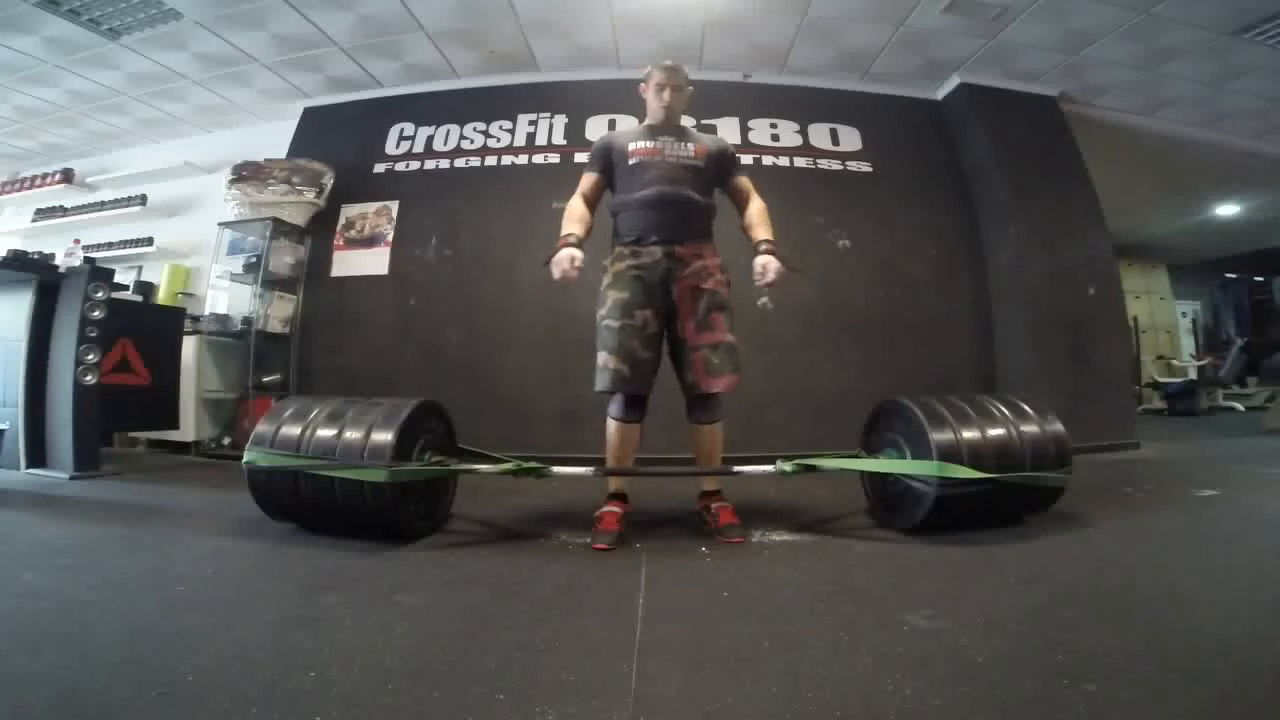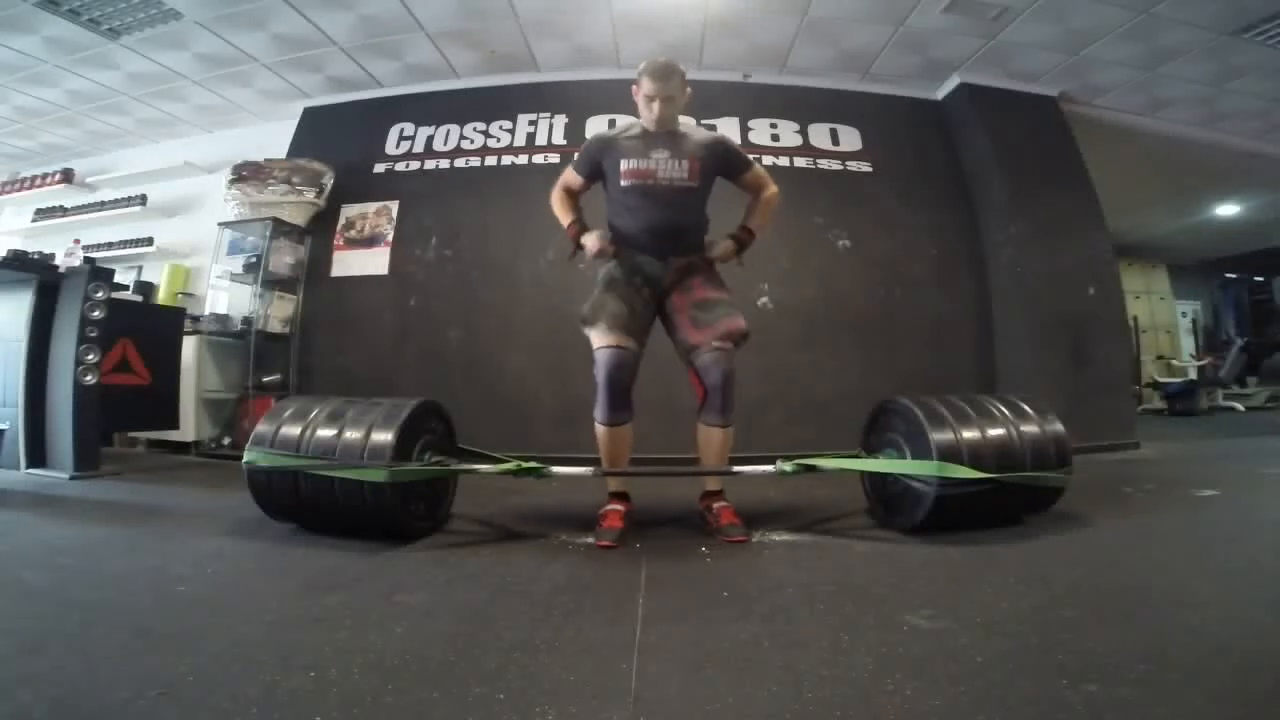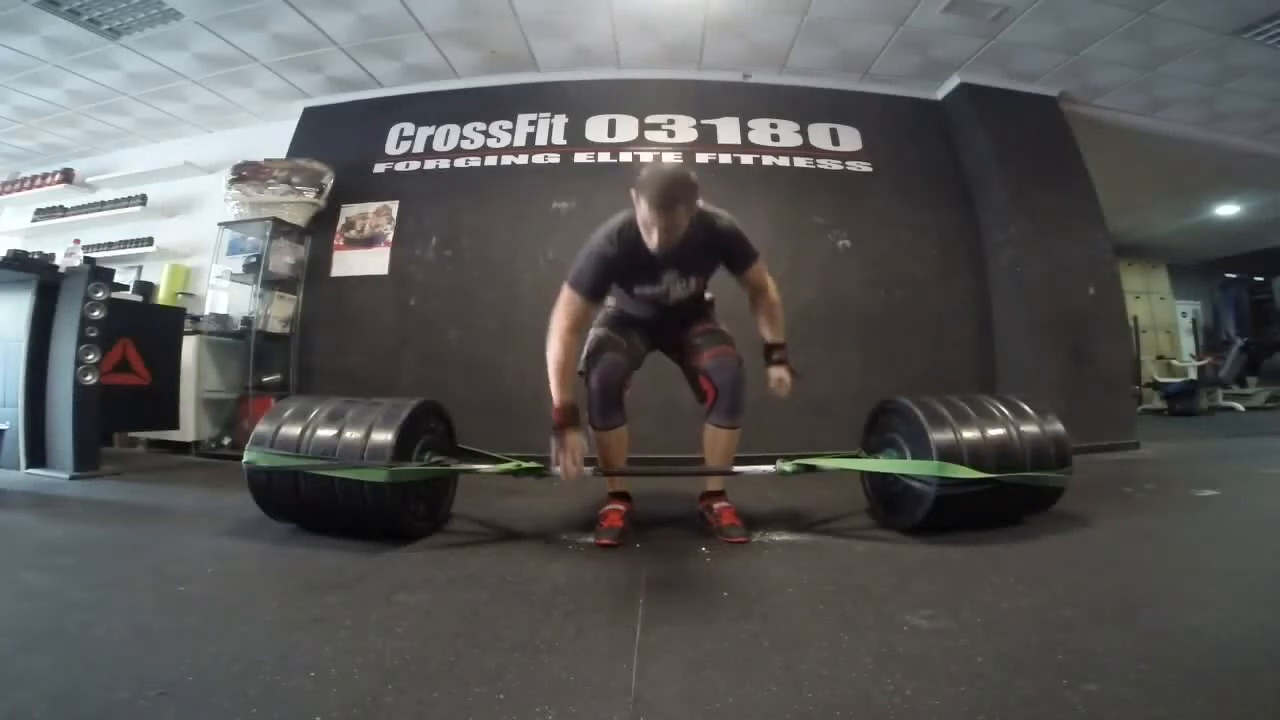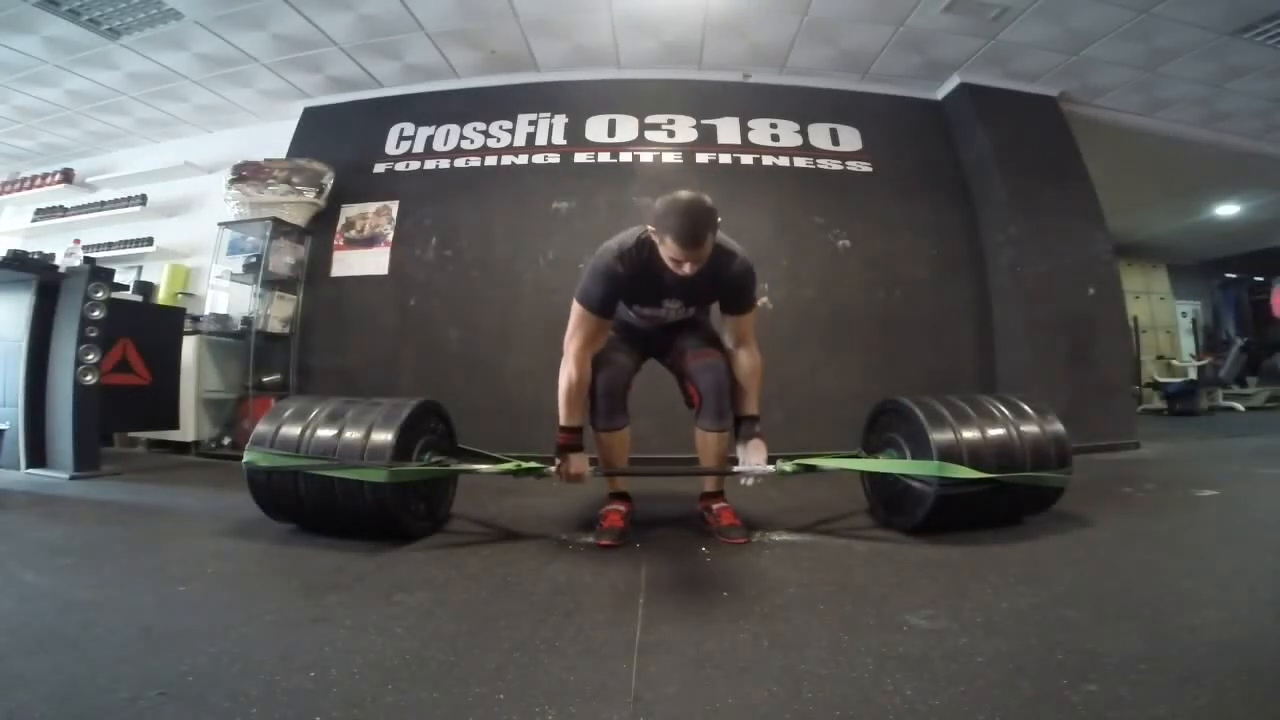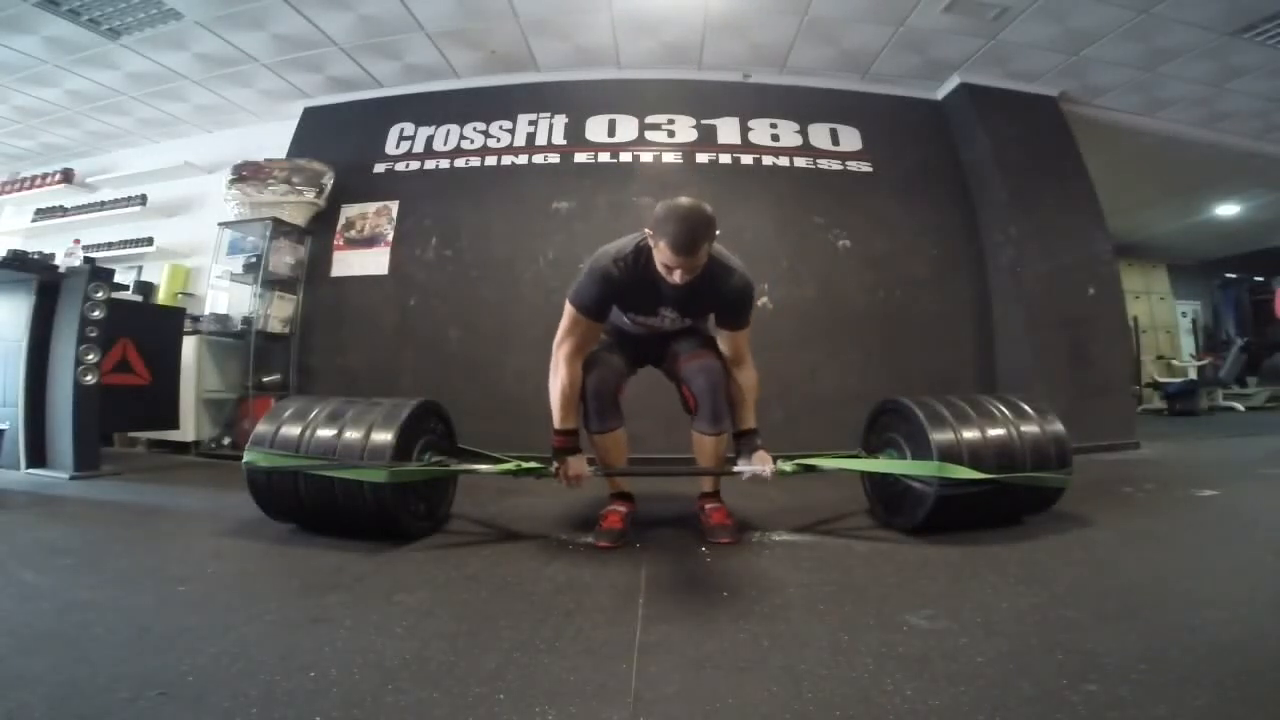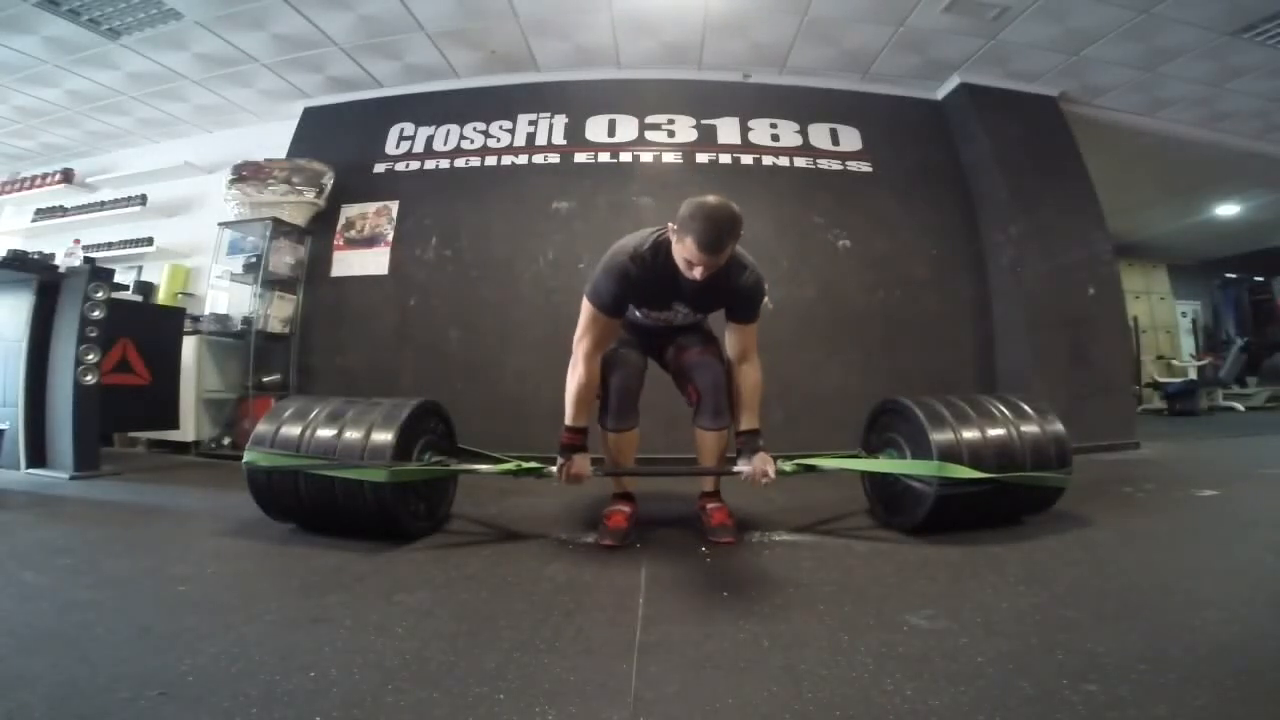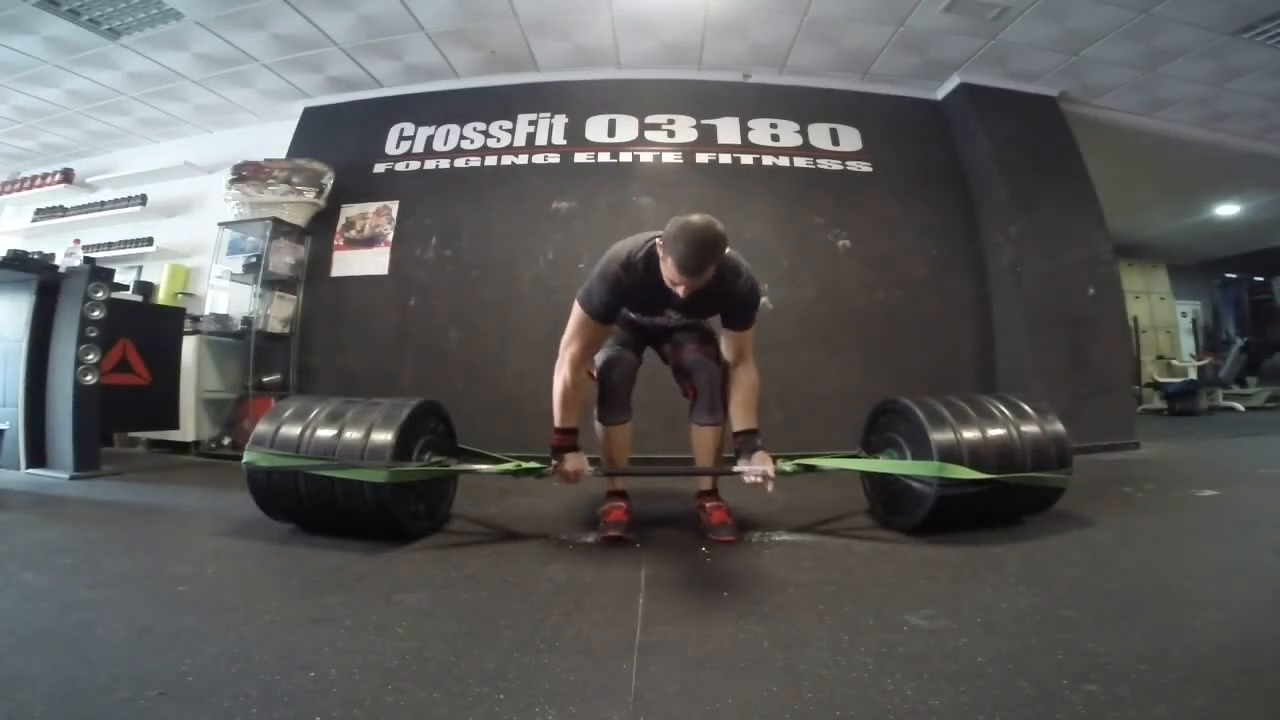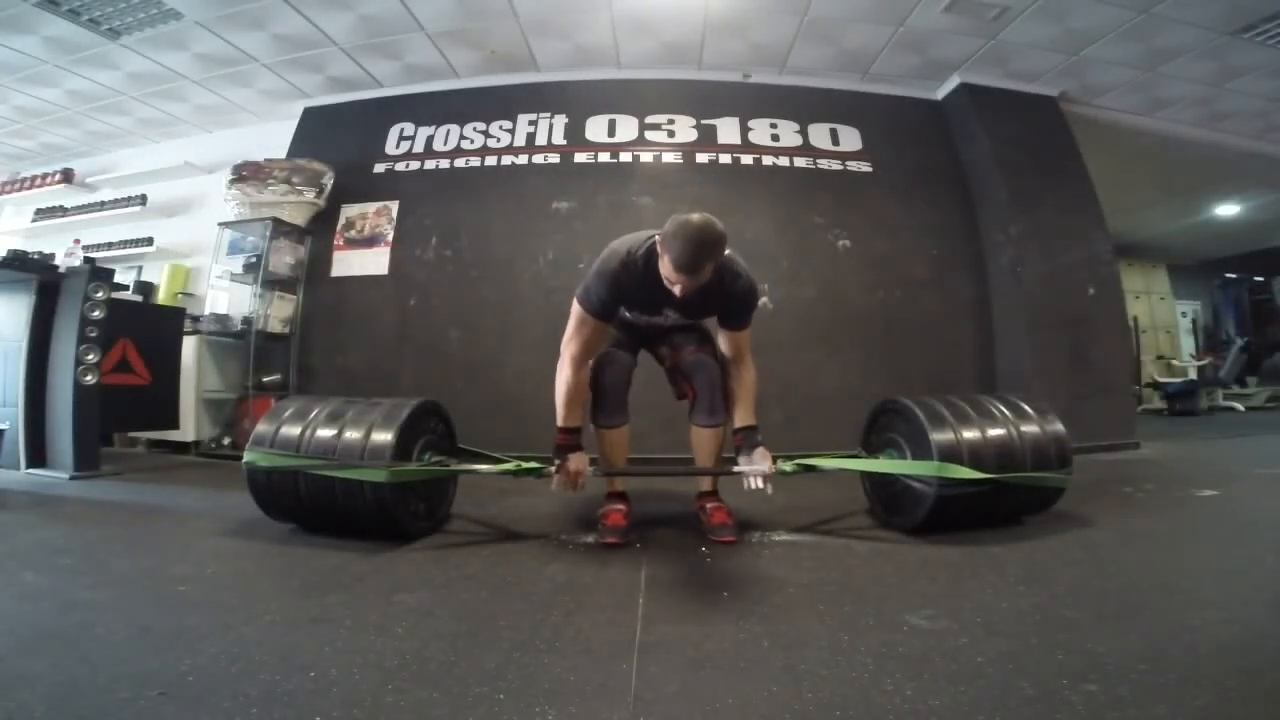
dt=0.5s
person 1, frame 1
left shoulder: (713, 146)
right shoulder: (614, 144)
left elbow: (751, 201)
right elbow: (582, 200)
left wrist: (764, 247)
right wrist: (569, 243)
left hip: (698, 264)
right hip: (632, 264)
left knee: (706, 385)
right knee: (627, 386)
left ankle: (711, 496)
right ankle: (615, 499)
person 1, frame 2
left shoulder: (712, 146)
right shoulder: (607, 144)
left elbow: (766, 190)
right elbow: (562, 190)
left wrist: (740, 238)
right wrist: (579, 233)
left hip: (690, 270)
right hip: (626, 270)
left knee: (718, 373)
right knee: (611, 373)
left ankle: (714, 496)
right ankle: (616, 497)
person 1, frame 3
left shoulder: (720, 232)
right shoulder: (608, 244)
left elbow: (762, 290)
right elbow: (563, 328)
left wrist: (777, 356)
right wrist: (565, 423)
left hip: (689, 318)
right hip: (627, 318)
left knee: (729, 377)
right knee: (602, 378)
left ankle: (715, 497)
right ankle: (617, 498)
person 1, frame 4
left shoulder: (734, 266)
right shoulder: (615, 260)
left elbow: (742, 346)
right elbow: (577, 351)
left wrist: (749, 430)
right wrist: (570, 443)
left hip: (687, 328)
right hip: (625, 328)
left knee: (715, 382)
right knee: (604, 383)
left ankle: (713, 498)
right ankle: (618, 498)
person 1, frame 5
left shoulder: (732, 281)
right shoulder: (609, 267)
left elbow: (738, 362)
right elbow: (567, 354)
left wrist: (749, 442)
right wrist: (566, 446)
left hip: (684, 336)
right hip: (620, 335)
left knee: (711, 385)
right knee: (594, 384)
left ankle: (710, 498)
right ankle: (619, 497)
person 1, frame 6
left shoulder: (745, 279)
right shoulder: (627, 261)
left elbow: (743, 360)
right elbow: (586, 352)
left wrist: (750, 443)
right wrist: (574, 443)
left hip: (686, 330)
right hip: (627, 328)
left knee: (715, 384)
right knee: (619, 384)
left ankle: (711, 496)
right ankle: (622, 497)
person 1, frame 7
left shoulder: (739, 284)
right shoulder: (619, 268)
left elbow: (739, 363)
right elbow: (571, 357)
left wrist: (749, 444)
right wrist: (565, 445)
left hip: (685, 327)
right hip: (625, 323)
left knee: (710, 377)
right knee: (613, 375)
left ankle: (708, 495)
right ankle: (616, 495)
person 1, frame 8
left shoulder: (737, 284)
right shoulder: (618, 264)
left elbow: (738, 361)
right elbow: (574, 357)
left wrist: (748, 439)
right wrist: (568, 445)
left hip: (681, 328)
right hip: (620, 324)
left knee: (709, 378)
right knee: (609, 376)
left ankle: (708, 496)
right ankle: (615, 497)
